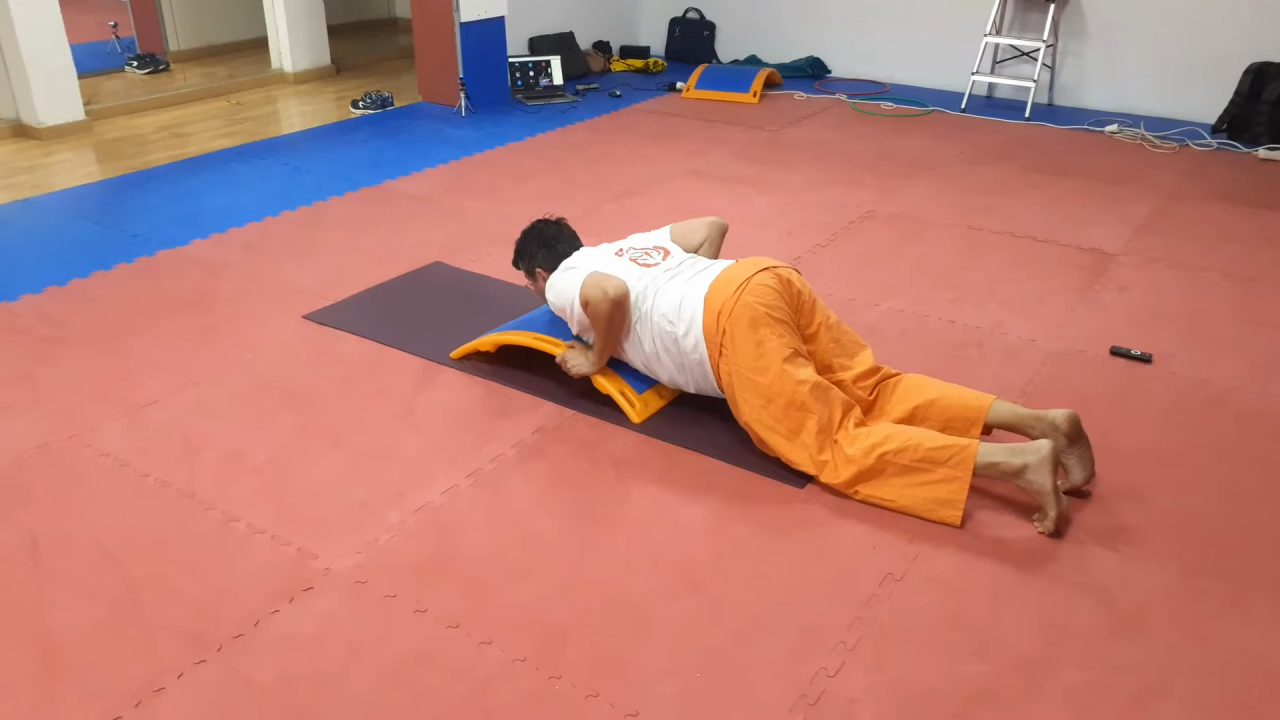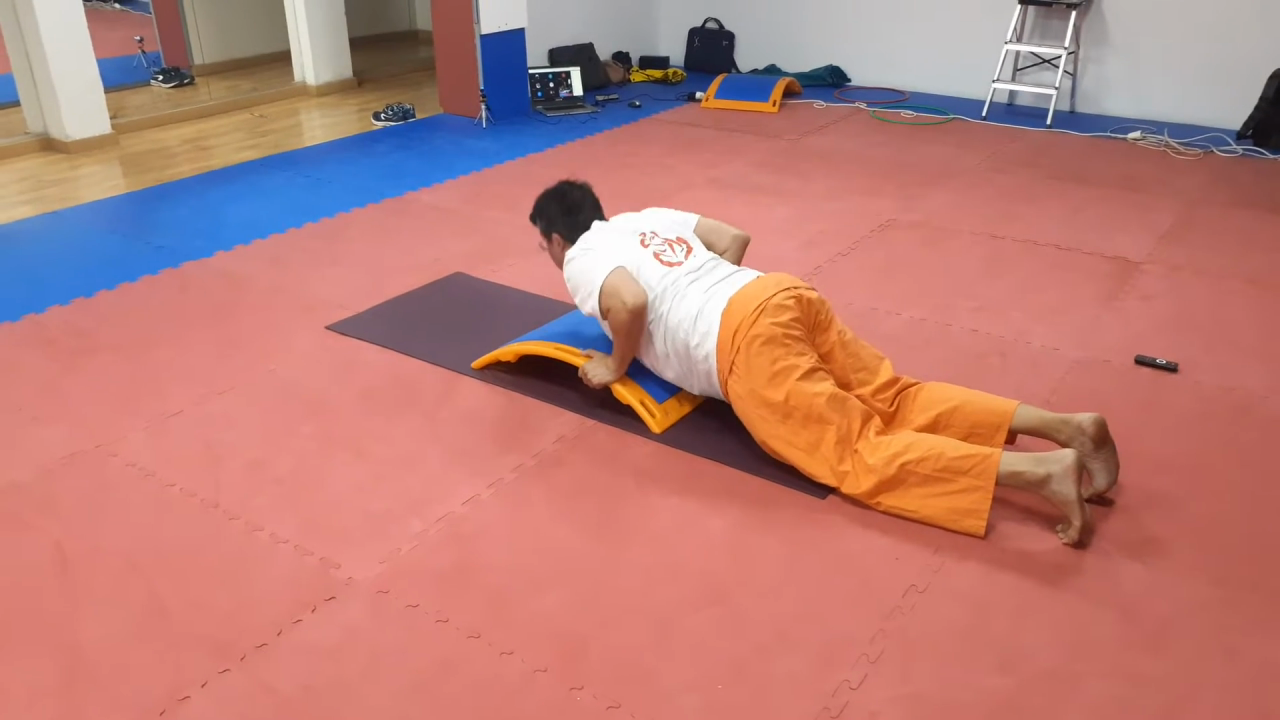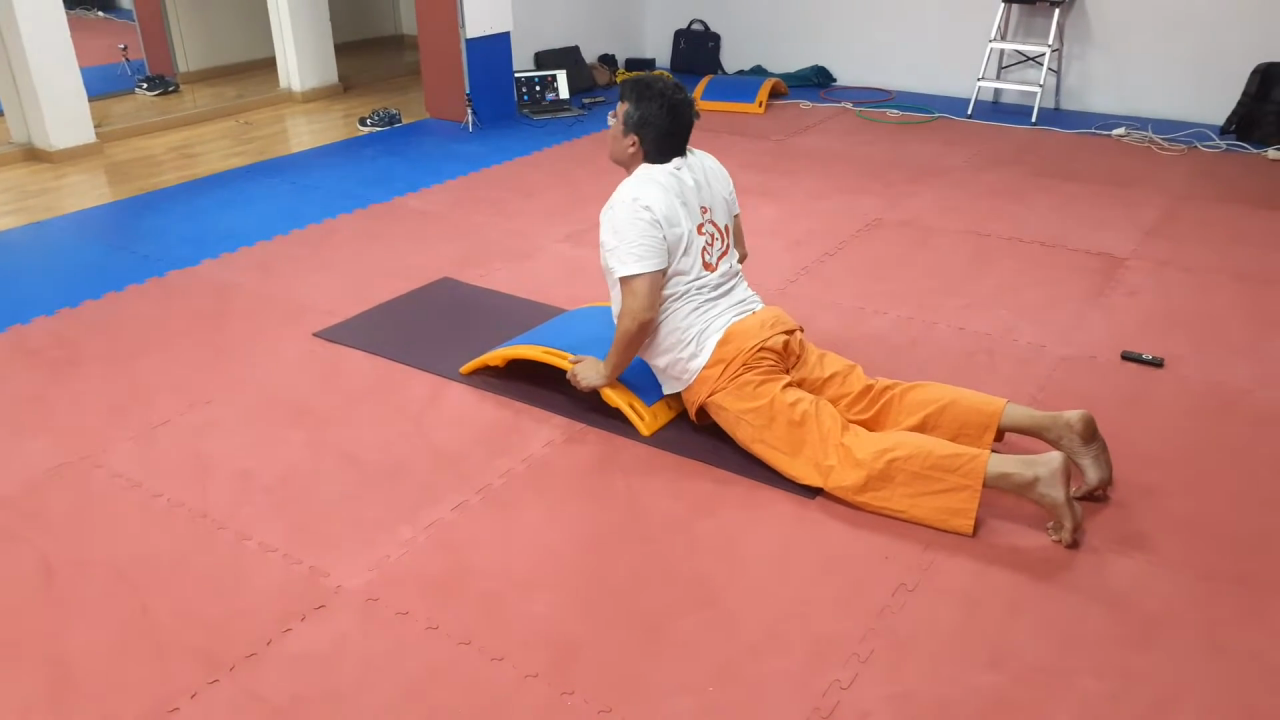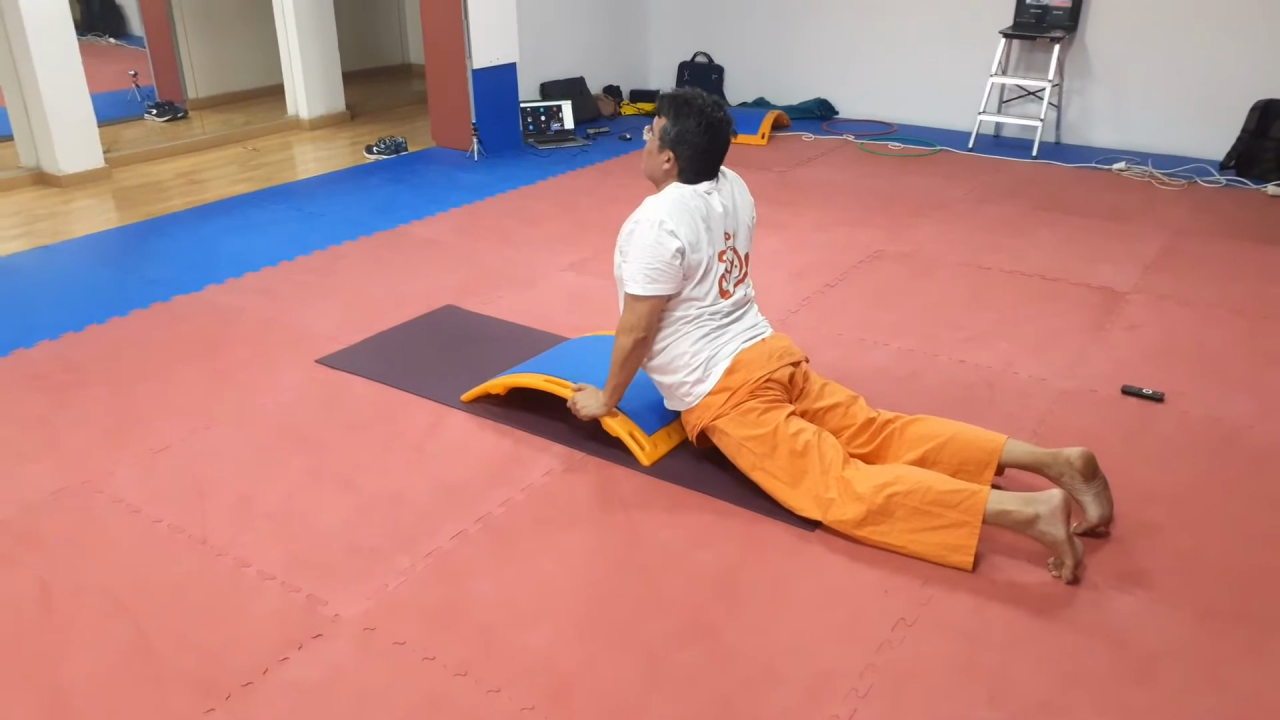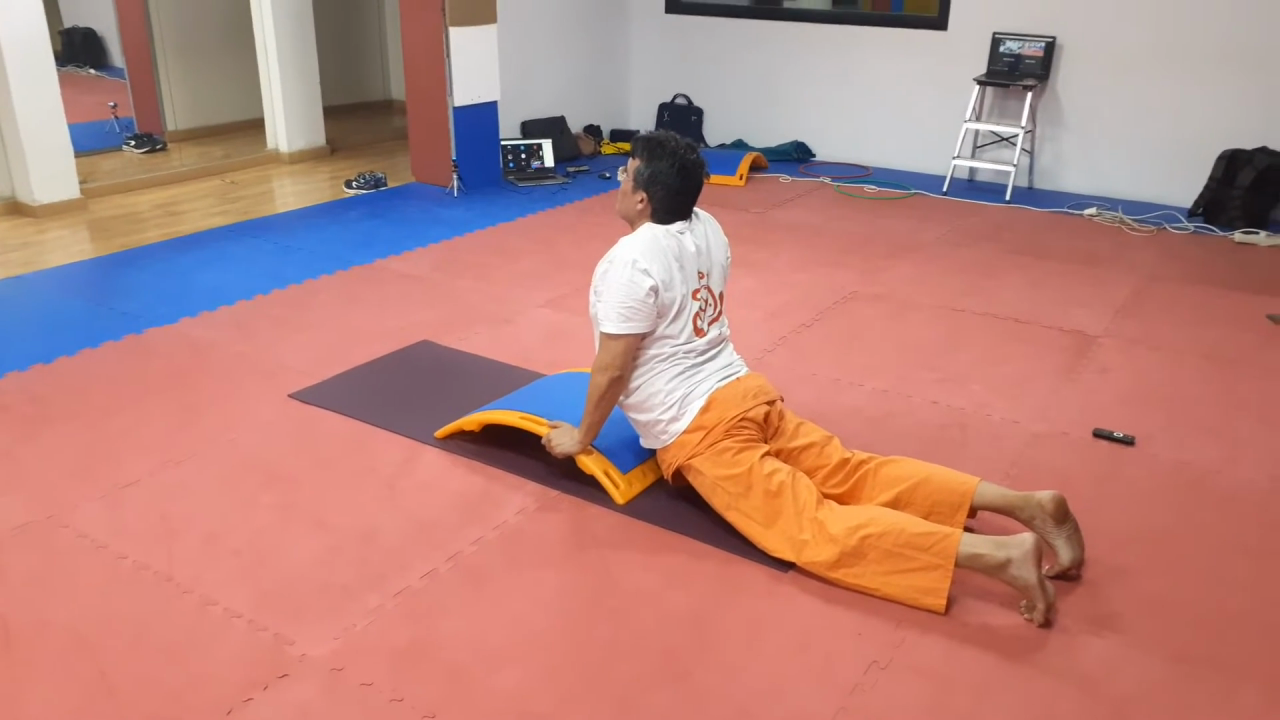
dt=1s
person 1, frame 1
left shoulder: (563, 282)
right shoulder: (626, 244)
left elbow: (609, 294)
right elbow: (713, 226)
left wrist: (597, 356)
left hip: (734, 321)
right hip: (765, 276)
left knee: (837, 446)
right knee: (875, 392)
left ankle: (1021, 460)
right ankle: (1041, 422)
person 1, frame 2
left shoulder: (580, 260)
right shoulder: (648, 217)
left elbow: (629, 302)
right elbow: (735, 237)
left wrist: (617, 364)
left hip: (749, 341)
right hip: (782, 292)
left knee: (858, 457)
right knee: (899, 402)
left ankle: (1043, 470)
right ankle: (1068, 426)
person 1, frame 3
left shoulder: (631, 204)
right shoulder: (706, 166)
left elbow: (641, 311)
left wrist: (609, 370)
left hip: (721, 367)
right hip: (763, 327)
left knee: (842, 457)
right knee: (881, 403)
left ankle: (1028, 472)
right ankle: (1053, 424)
person 1, frame 4
left shoulder: (654, 223)
right shoulder: (731, 188)
left elbow: (636, 330)
left wrist: (606, 399)
left hip: (724, 391)
right hip: (768, 354)
left knee: (840, 487)
right knee: (881, 435)
left ankle: (1029, 510)
right ankle: (1055, 461)
person 1, frame 5
left shoulder: (628, 262)
right shoulder: (706, 228)
left elbow: (612, 368)
left wrist: (582, 437)
left hip: (699, 430)
right hip: (744, 393)
left knee: (813, 529)
right knee: (855, 475)
left ankle: (1001, 553)
right ankle: (1027, 504)
